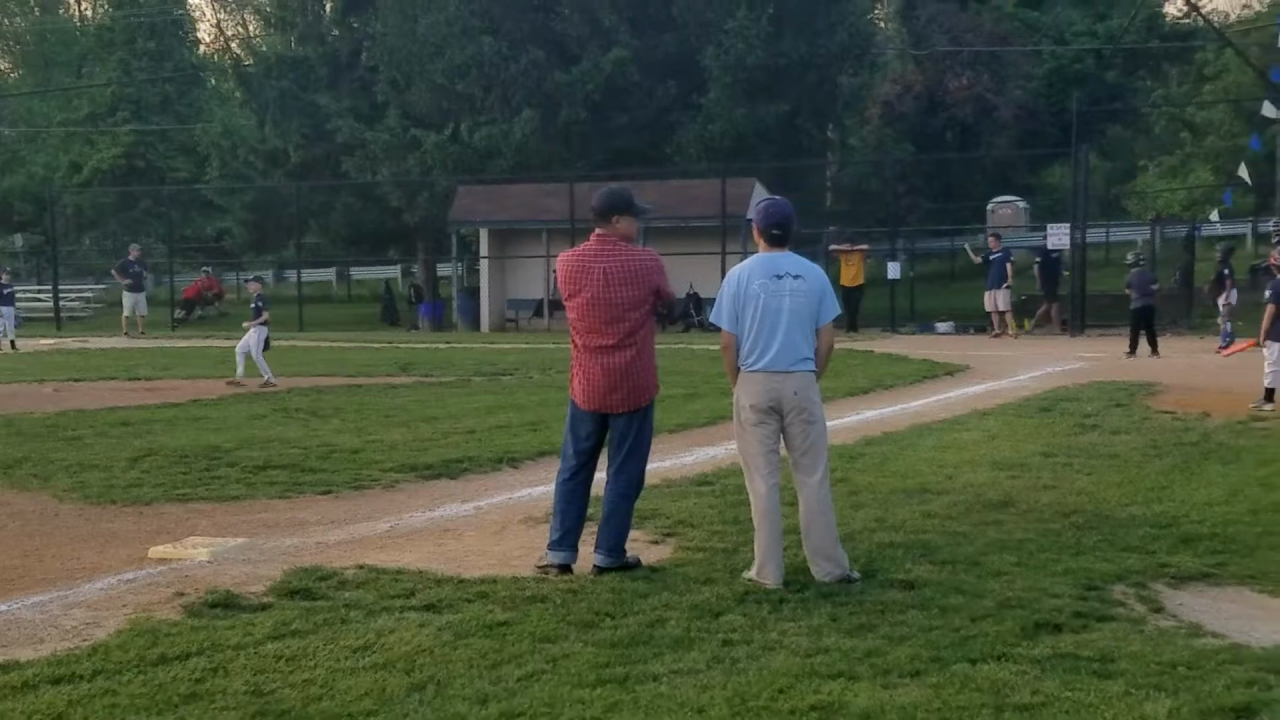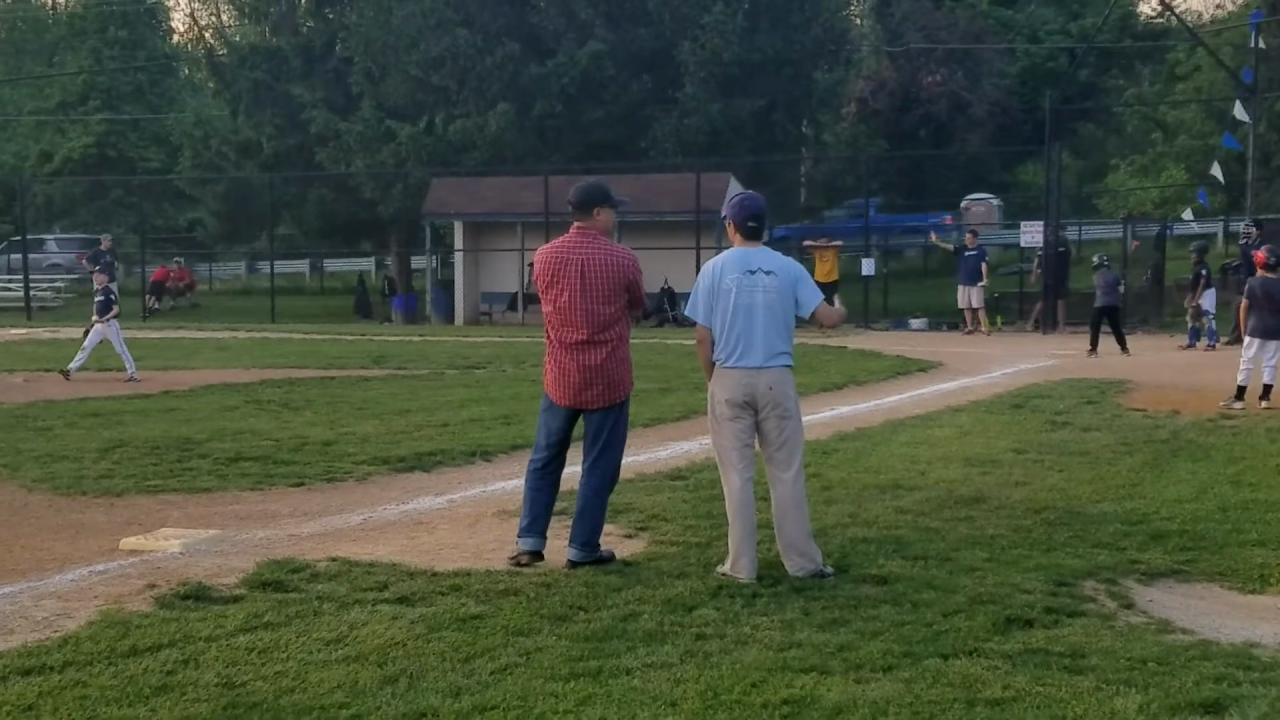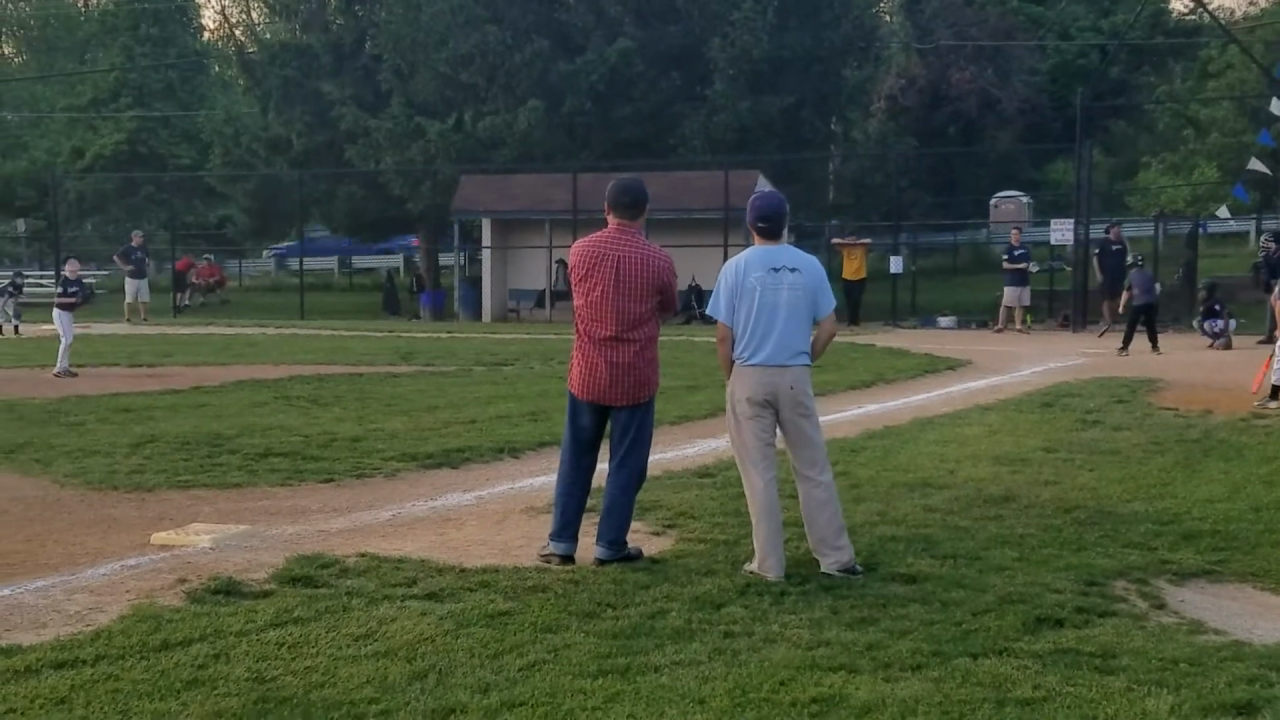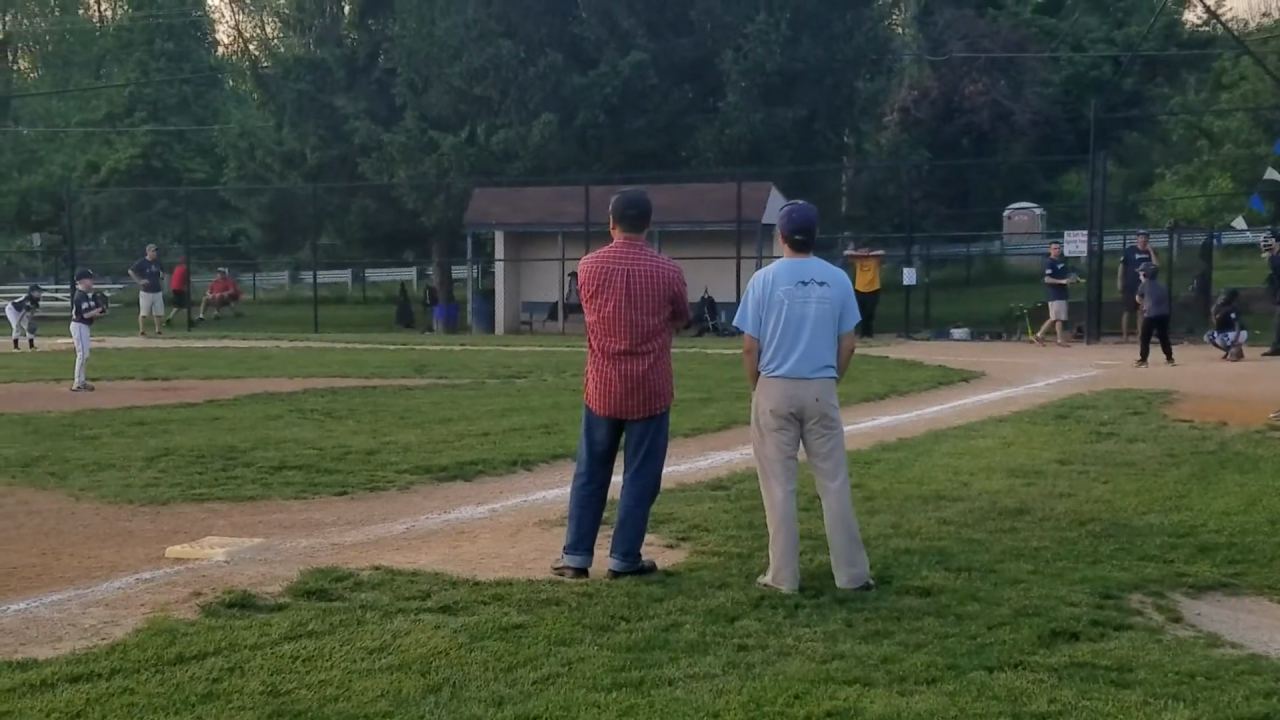
dt=1s
person 1, frame 1
left shoulder: (740, 275)
right shoulder: (813, 274)
left elbow: (728, 342)
right elbow: (826, 340)
left wrist: (737, 385)
left hip: (754, 386)
right hip: (801, 384)
left knee: (763, 480)
right knee: (813, 478)
left ankle: (768, 570)
right ankle: (829, 567)
person 1, frame 2
left shoulder: (716, 269)
right shoulder: (790, 268)
left elbow: (703, 337)
right elbow: (828, 317)
left wrist: (713, 379)
right wrist: (838, 310)
left hip: (728, 381)
right hip: (776, 380)
left knee: (736, 476)
right knee: (786, 473)
left ankle: (741, 564)
right ankle: (802, 561)
person 1, frame 3
left shoulder: (737, 267)
right shoulder: (809, 265)
left elbow: (724, 335)
right elbow: (828, 328)
left wrist: (731, 379)
left hip: (749, 378)
right hip: (795, 378)
left knee: (760, 473)
right knee: (814, 470)
left ankle: (769, 563)
right ankle: (835, 558)
person 1, frame 4
left shoulder: (765, 279)
right shoulder: (837, 279)
left elbow: (750, 346)
right elbow: (848, 344)
left wrist: (757, 387)
left hip: (775, 391)
right hip: (821, 391)
left knee: (779, 486)
right knee: (834, 484)
left ankle: (783, 575)
right ankle: (851, 572)
person 2, frame 1
left shoulder: (567, 263)
right shoulder: (645, 262)
right elbow: (666, 299)
left hip: (586, 383)
right hip: (633, 383)
left knee: (574, 469)
right knee: (624, 472)
left ankle: (559, 553)
right ankle: (609, 555)
person 2, frame 2
left shoulder: (544, 256)
right shoulder: (623, 259)
right elbow: (638, 307)
left hip: (561, 375)
right hip: (608, 377)
left knee: (544, 460)
right knee: (600, 466)
left ankle: (529, 542)
right ankle: (583, 549)
person 2, frame 3
left shoulder: (580, 251)
right shoulder: (659, 260)
right elbow: (668, 311)
left hip: (587, 372)
right hip: (635, 376)
left knee: (575, 460)
right knee: (626, 464)
left ankle: (561, 543)
right ankle: (609, 546)
person 2, frame 4
left shoulder: (589, 266)
right shoulder: (668, 271)
right elbow: (682, 320)
left hip: (602, 387)
right hip: (650, 389)
left knee: (590, 473)
right knee: (641, 477)
left ankle: (576, 556)
right ankle: (624, 559)
